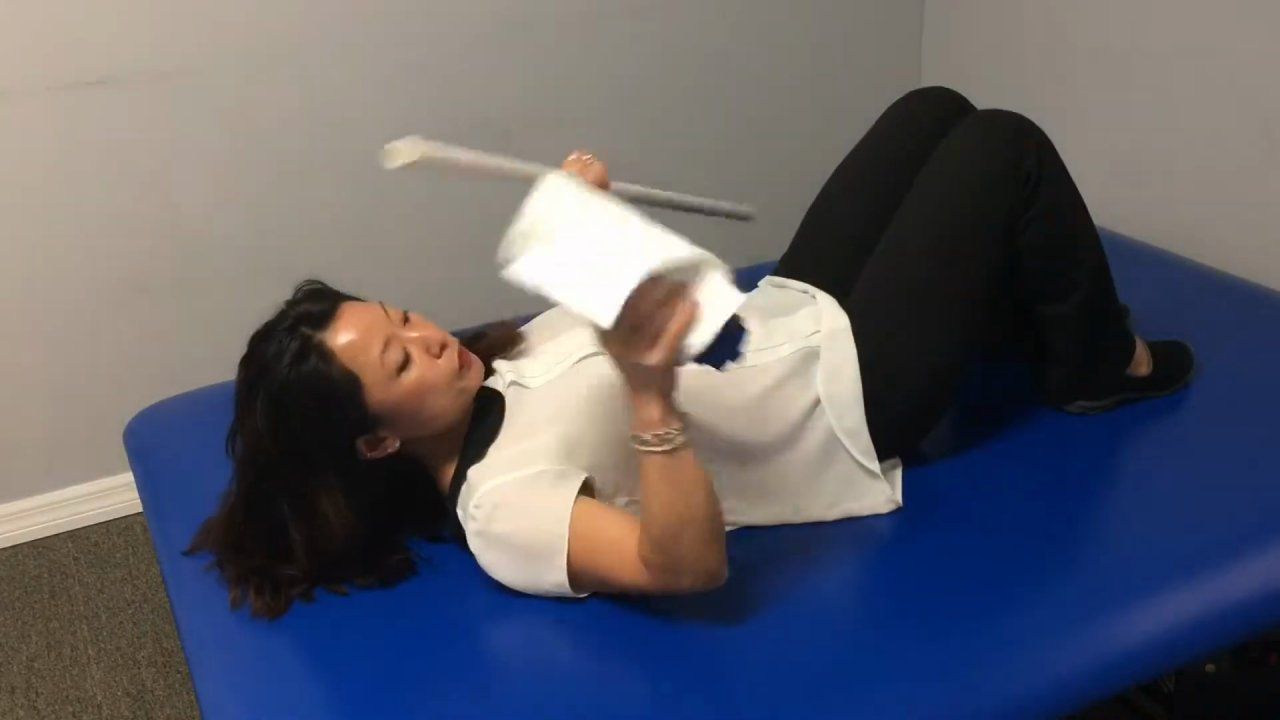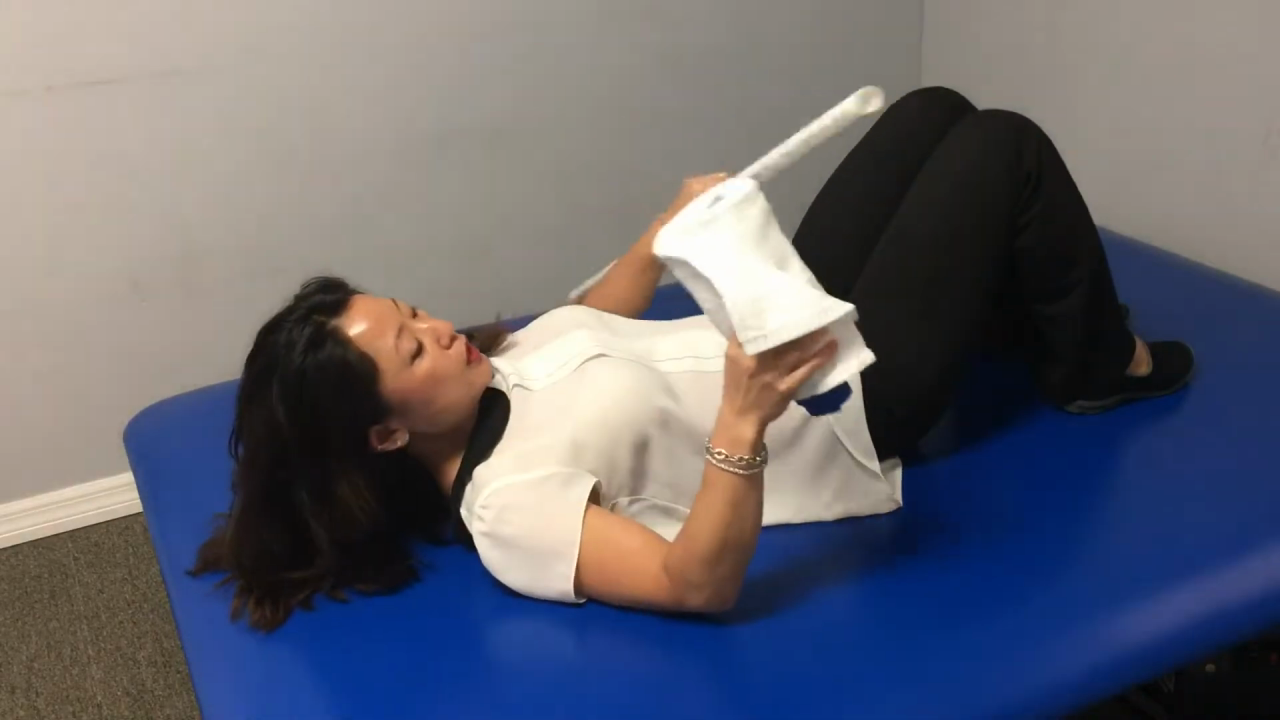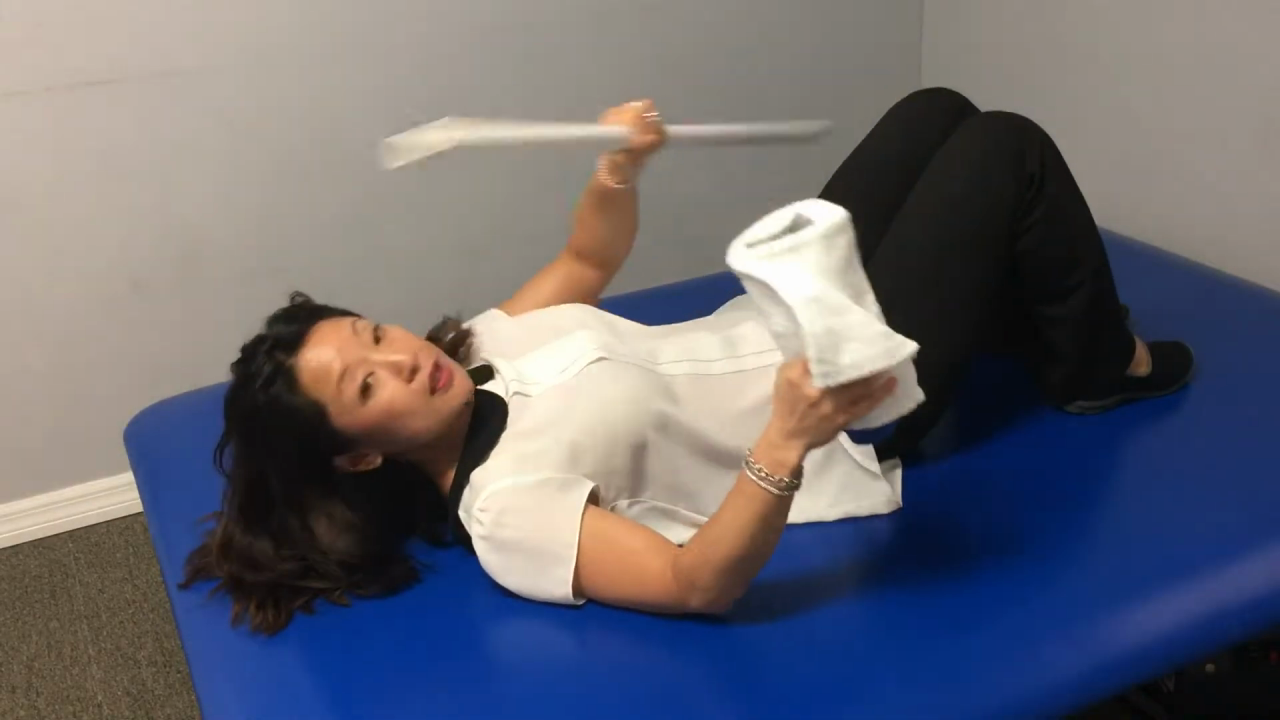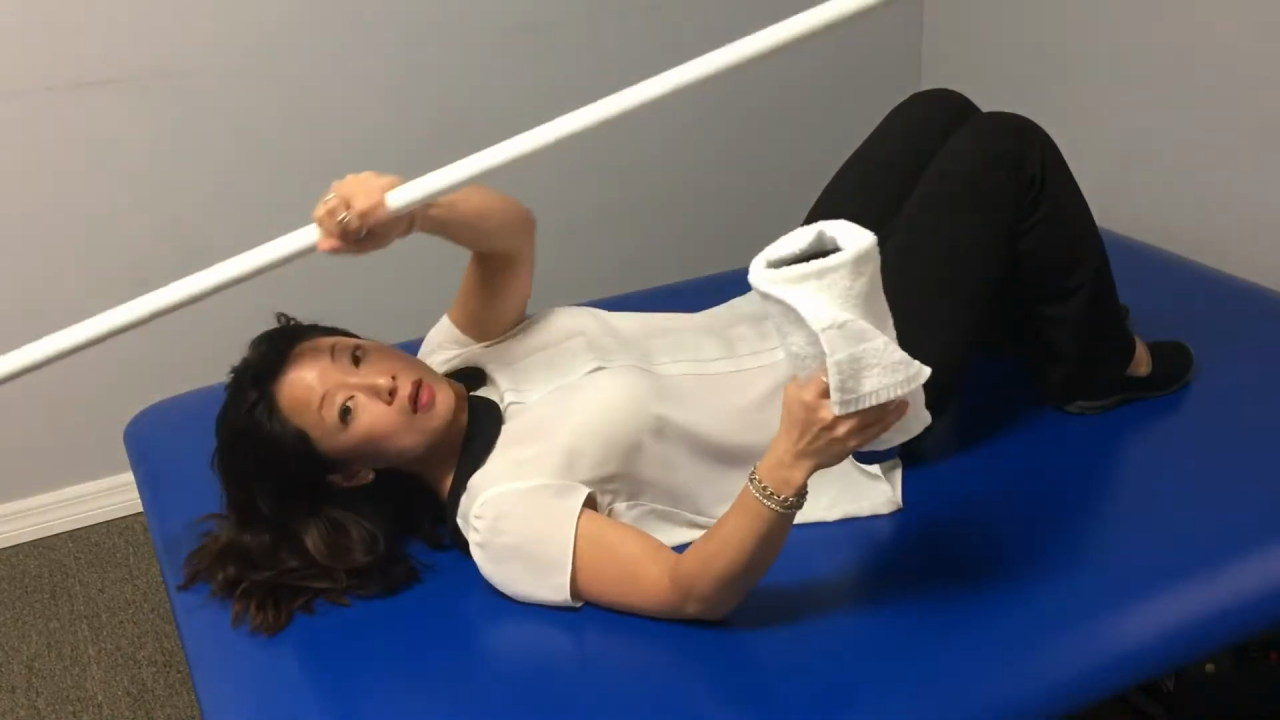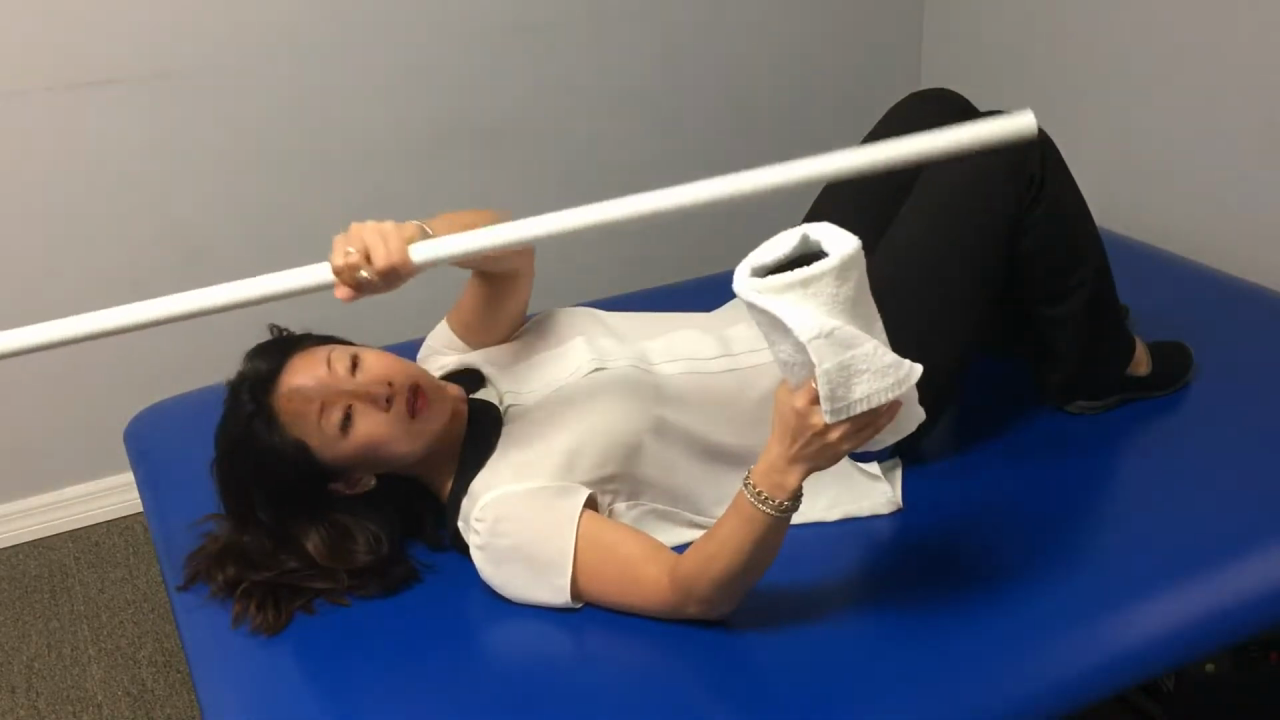
dt=0.4s
person 1, frame 1
left shoulder: (479, 374)
right shoulder: (499, 508)
right elbow: (687, 564)
right wrist: (650, 398)
left hip: (792, 317)
right hip: (853, 394)
left knee: (935, 112)
right knee: (1004, 147)
left ankle: (1035, 326)
right ankle: (1098, 368)
person 1, frame 2
left shoulder: (483, 371)
right shoulder: (505, 509)
right elbow: (696, 587)
left wrist: (668, 231)
right wrist: (743, 420)
left hip: (801, 321)
right hip: (855, 395)
left knee: (933, 110)
right knee: (1006, 146)
left ankle: (1038, 326)
right ankle: (1097, 368)
person 1, frame 3
left shoulder: (474, 353)
right shoulder: (503, 511)
left elbow: (593, 259)
right elbow: (695, 585)
left wrist: (619, 174)
right wrist: (788, 443)
right hip: (859, 393)
left knee: (940, 111)
right knee: (1009, 148)
left ankle: (1033, 323)
right ankle: (1100, 369)
person 1, frame 4
left shoulder: (449, 364)
right shoulder: (499, 516)
left elbow: (511, 232)
right elbow: (694, 592)
left wrist: (399, 211)
right wrist: (792, 466)
right hip: (859, 392)
left knee: (942, 114)
right knee: (1011, 151)
left ankle: (1034, 322)
right ankle: (1099, 367)
person 1, frame 5
left shoulder: (448, 370)
right shoulder: (499, 520)
left elbow: (507, 245)
right elbow: (692, 591)
left wrist: (407, 242)
right wrist: (785, 470)
left knee: (937, 112)
right knee: (1007, 153)
left ankle: (1037, 329)
right ankle: (1098, 368)
